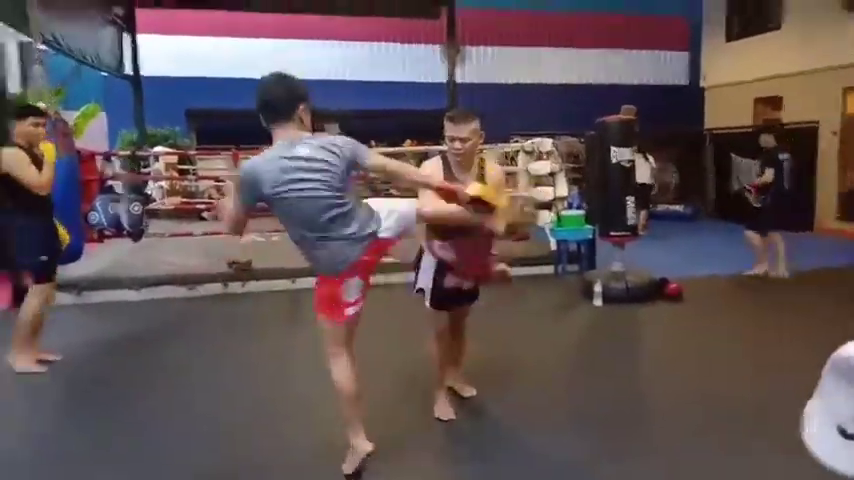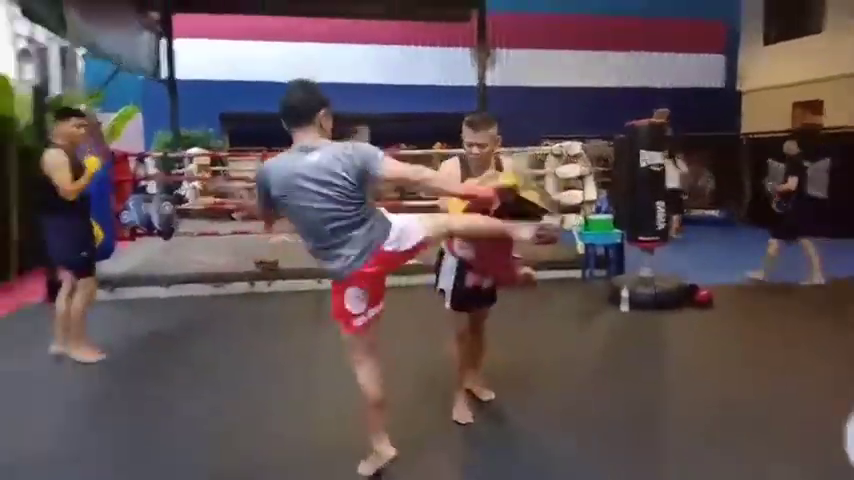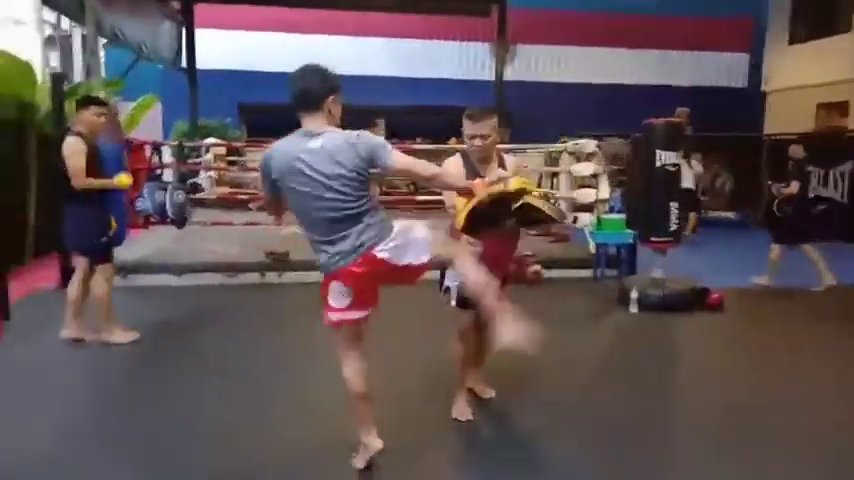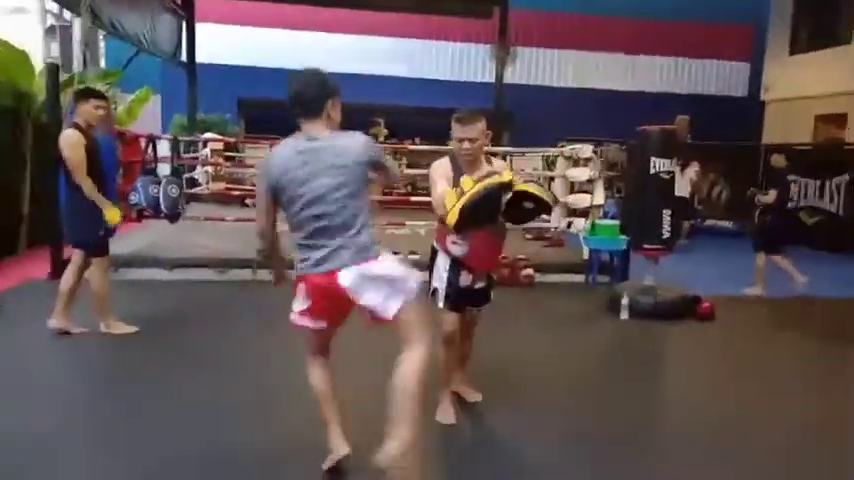
dt=0.1s
person 1, frame 1
left shoulder: (253, 169)
right shoulder: (337, 147)
left elbow: (232, 224)
right elbow: (398, 172)
left wrist: (235, 192)
right wrist: (447, 186)
left hip: (336, 267)
right hip: (372, 232)
left knee: (339, 353)
right knee: (427, 206)
left ankle: (358, 443)
person 1, frame 2
left shoulder: (269, 171)
right shoulder: (353, 154)
left elbow: (267, 217)
right elbow: (417, 177)
right wrist: (471, 191)
left hip: (350, 277)
right hip: (386, 244)
left knee: (362, 360)
right knee: (445, 222)
left ankle: (380, 447)
right ankle: (519, 232)
person 1, frame 3
left shoulder: (272, 157)
right shoulder: (360, 143)
left elbow: (274, 210)
right elbow: (422, 170)
right wrist: (468, 184)
left hip: (342, 270)
right hip: (383, 246)
left knee: (350, 353)
right knee: (460, 252)
left ankle: (369, 441)
right ankle: (507, 323)
person 1, frame 4
left shoulder: (277, 160)
right shoulder: (359, 144)
left elbow: (265, 229)
right elbow: (391, 177)
left wrist: (276, 269)
left hip: (315, 277)
right hip: (363, 267)
left knee: (317, 356)
right knee: (417, 344)
left ankle: (337, 443)
right ankle: (399, 442)
person 2, frame 1
left shoulder: (492, 171)
right shoulder: (432, 168)
left elbow: (499, 216)
right elbow: (429, 211)
right hip: (439, 257)
left knee: (460, 321)
right knee: (442, 328)
left ankle: (454, 375)
right ankle: (440, 392)
person 2, frame 2
left shoulder: (507, 168)
right shoulder: (450, 169)
right elbow: (448, 210)
right hip: (460, 258)
left knee: (479, 323)
right knee: (462, 329)
left ankle: (473, 378)
right ankle: (459, 395)
person 2, frame 3
left shoulder: (510, 164)
right shoulder: (455, 164)
right elbow: (454, 207)
left hip: (494, 254)
left knee: (483, 321)
right knee: (465, 326)
left ankle: (475, 376)
right ankle: (460, 393)
person 2, frame 4
left shoulder: (499, 168)
right shoulder: (442, 167)
right elbow: (442, 208)
right wrist: (474, 182)
right hip: (450, 257)
left knee: (470, 324)
right knee: (450, 329)
left ankle: (460, 380)
right ankle: (445, 395)
person 3, frame 1
left shoulder: (31, 153)
right elbow: (42, 187)
left wrist: (56, 225)
right wrist: (50, 158)
left hip: (40, 227)
right hip: (27, 230)
left knee: (37, 289)
right knee: (43, 291)
left ankle: (30, 349)
person 3, frame 2
left shoulder: (68, 154)
right shoulder: (54, 154)
right elbow: (69, 193)
left wrist: (90, 224)
right wrist: (91, 170)
left hip: (74, 225)
right hip: (65, 227)
left knee: (71, 284)
right knee: (86, 285)
left ankle: (62, 341)
right ankle: (77, 343)
person 3, frame 3
left shoulder: (88, 142)
right shoulder: (74, 142)
right elbow: (79, 182)
left wrist: (106, 215)
right wrist: (114, 183)
left hip: (90, 213)
right hip: (84, 214)
left knee: (84, 270)
right knee: (104, 271)
left ankle: (72, 326)
right ankle: (108, 329)
person 3, frame 4
left shoulder: (87, 134)
right shoulder: (72, 135)
right elbow: (81, 178)
left wrist: (104, 205)
right wrist: (106, 206)
left hip: (88, 206)
right hip: (84, 208)
left knee: (79, 262)
right knee: (100, 264)
left ankle: (59, 316)
right ankle: (107, 321)
person 4, frame 1
left shoulder: (770, 154)
right shoulder: (780, 153)
left elbow: (768, 178)
left wrist: (754, 183)
right wrist: (758, 183)
left hip: (768, 199)
right hip: (777, 198)
left knee: (751, 232)
right knee: (774, 233)
left ankle: (763, 263)
right ankle: (781, 268)
person 4, frame 2
left shoulder: (794, 162)
right shoulder: (801, 160)
left elbow: (791, 185)
left wrist: (777, 188)
right wrist: (780, 188)
left hip: (792, 206)
right hip: (799, 205)
left knee: (774, 240)
right knee: (804, 241)
left ankle: (763, 273)
right ankle: (817, 275)
person 4, frame 3
left shoulder: (797, 165)
right shoulder: (804, 164)
left elbow: (793, 189)
left wrist: (779, 190)
right wrist: (782, 188)
left knee: (776, 244)
right knee: (806, 245)
left ankle: (768, 278)
right ankle: (827, 276)
person 4, frame 4
left shoulder: (777, 174)
right shoulder: (785, 173)
left elbow: (770, 198)
left wrist: (758, 198)
right wrist: (762, 196)
left hip: (770, 219)
right hip: (778, 219)
left knee: (760, 252)
right knee: (773, 254)
left ankle: (759, 287)
right ankle: (798, 276)
